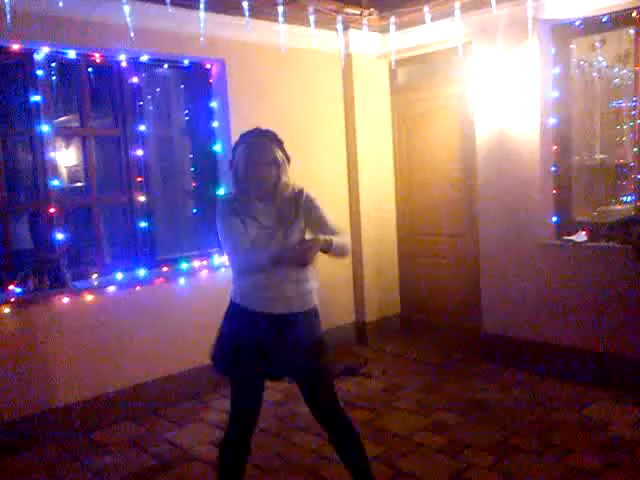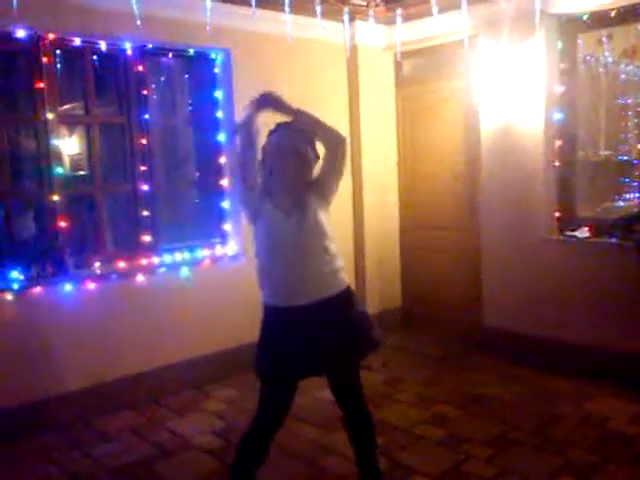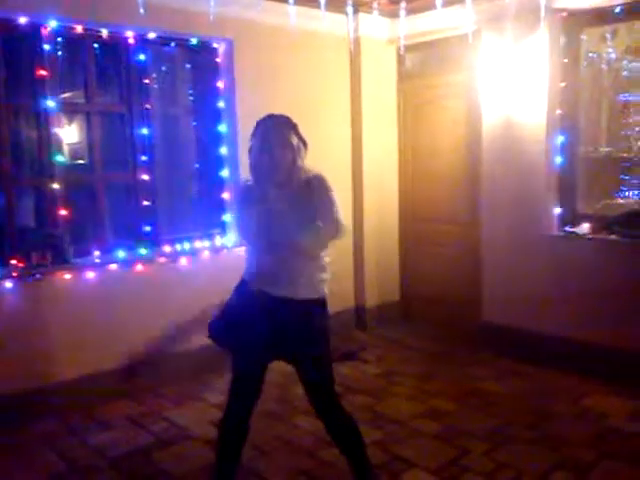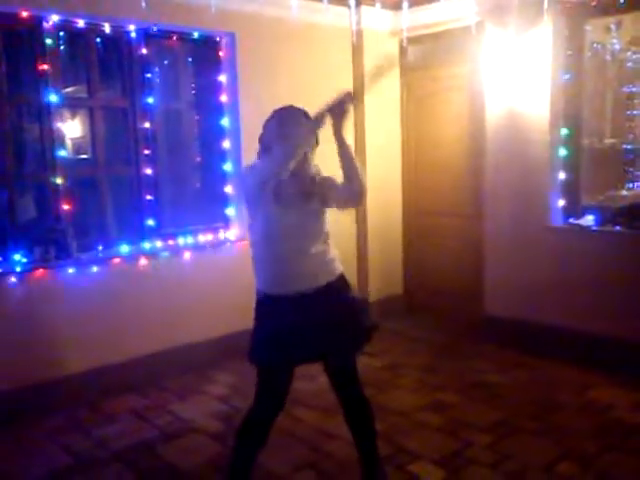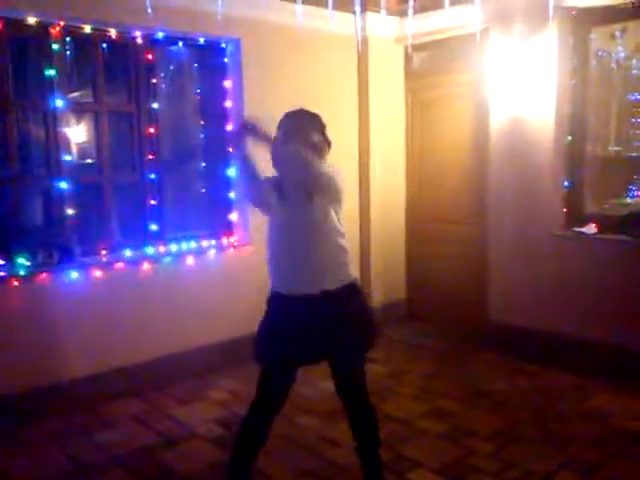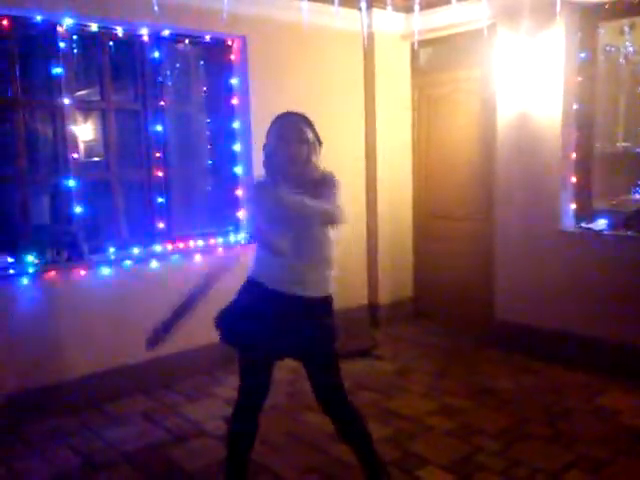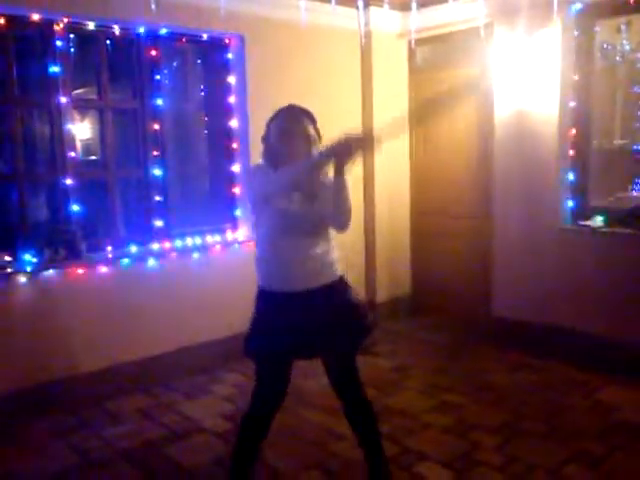
dt=0.7s
person 1, frame 1
left shoulder: (299, 201)
right shoulder: (230, 209)
left elbow: (342, 245)
right elbow: (239, 261)
left wrist: (321, 242)
right wrist: (281, 255)
left hip: (298, 318)
right hip: (249, 321)
left knee: (328, 410)
right knee: (243, 417)
person 1, frame 2
left shoulder: (317, 194)
right shoulder: (258, 200)
left elbow: (337, 144)
right elbow: (244, 163)
left wrist: (287, 110)
right wrist: (252, 117)
left hip: (333, 308)
right hip: (285, 317)
left knee: (352, 401)
right knee: (271, 414)
person 1, frame 3
left shoulder: (315, 185)
right shoulder: (248, 194)
left elbow: (334, 227)
right elbow: (258, 247)
left wrist: (292, 254)
left hip: (305, 307)
right hip: (256, 302)
left knee: (325, 402)
right knee: (240, 401)
person 1, frame 4
left shoulder: (318, 187)
right shoulder: (255, 183)
left elbow: (355, 195)
right elbow: (278, 160)
left wrist: (337, 129)
right wrist: (320, 117)
left hip: (328, 298)
right hip: (279, 306)
left knee: (350, 391)
right knee: (269, 402)
person 1, frame 5
left shoulder: (327, 189)
right shoulder: (274, 189)
left elbow: (315, 170)
right elbow: (260, 197)
left wrist: (266, 136)
right wrist: (244, 151)
left hip: (338, 302)
right hip: (289, 306)
left knee: (355, 394)
right knee: (267, 403)
person 1, frame 6
left shoulder: (325, 183)
right shoulder: (261, 191)
left elbow: (333, 215)
right elbow: (274, 244)
left wrist: (291, 201)
right wrist: (267, 238)
left hip: (312, 306)
right hip: (264, 301)
left knee: (333, 398)
right knee: (251, 398)
person 1, frame 7
left shoulder: (321, 180)
right shoulder: (259, 177)
left elbow: (341, 220)
right elbow: (284, 185)
left wrist: (338, 168)
right wrist: (326, 154)
left hip: (328, 295)
right hip: (279, 301)
left knee: (350, 390)
right knee: (267, 399)
